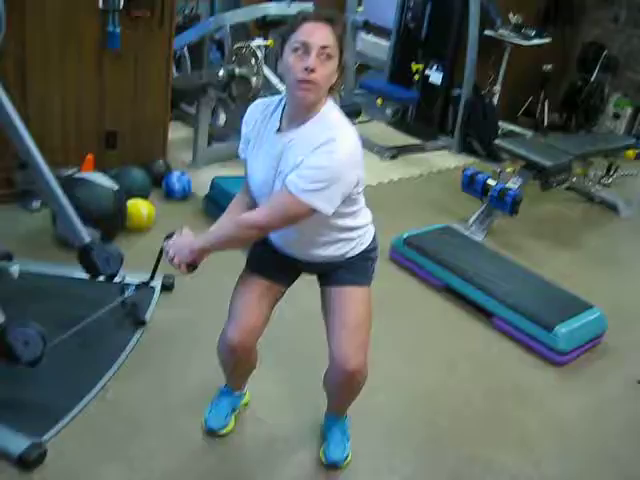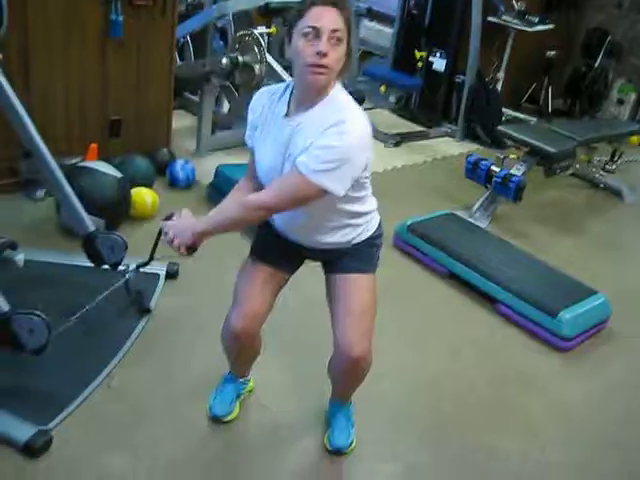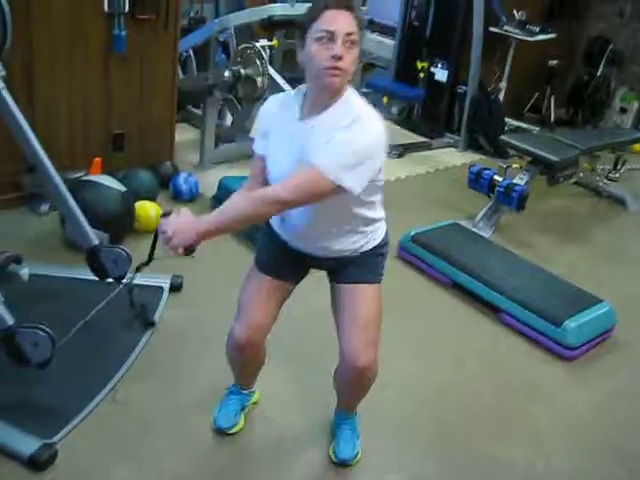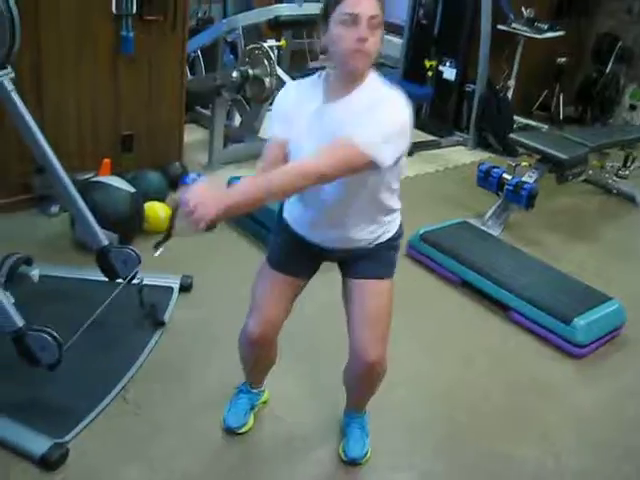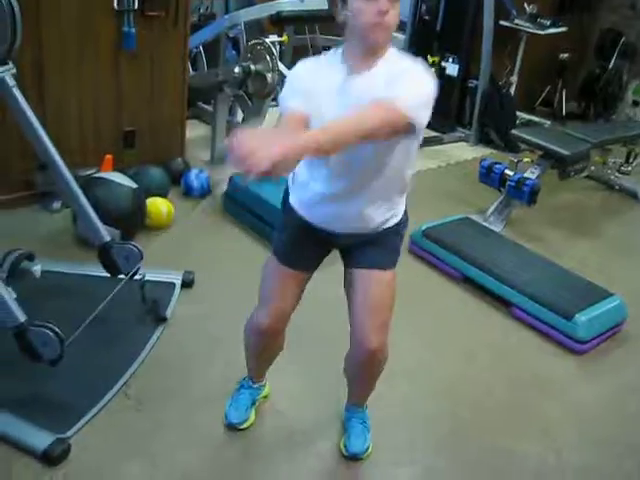
dt=0.1s
person 1, frame 1
left shoulder: (338, 146)
right shoulder: (259, 113)
left elbow: (263, 220)
right elbow: (250, 196)
left wrist: (198, 246)
right wrist: (201, 241)
left hip: (344, 252)
right hip: (281, 242)
left knee: (350, 365)
right knee: (236, 340)
left ankle: (336, 418)
right ankle: (234, 390)
person 1, frame 2
left shoulder: (347, 129)
right shoulder: (265, 101)
left elbow: (269, 202)
right elbow: (254, 180)
left wrist: (198, 227)
right wrist: (203, 223)
left hip: (349, 239)
right hip: (285, 229)
left knee: (355, 352)
right knee: (239, 326)
left ankle: (340, 405)
right ankle: (239, 377)
person 1, frame 3
left shoulder: (364, 129)
right shoulder: (276, 107)
left elbow: (283, 197)
right elbow: (256, 185)
left wrist: (201, 227)
right wrist: (202, 222)
left hip: (355, 248)
right hip: (288, 237)
left knee: (361, 362)
right knee: (245, 335)
left ankle: (345, 417)
right ankle: (242, 391)
person 1, frame 4
left shoulder: (391, 109)
right shoulder: (294, 94)
left elbow: (316, 172)
right elbow: (268, 170)
left wrist: (226, 198)
right wrist: (226, 199)
left hip: (369, 241)
right hip: (301, 228)
left knee: (370, 357)
right knee: (258, 330)
left ankle: (355, 415)
right ankle: (252, 389)
person 1, frame 5
left shoulder: (414, 77)
right shoulder: (309, 73)
left elbow: (368, 126)
right elbow: (290, 130)
left wrist: (286, 148)
right wrist: (265, 147)
left hip: (377, 225)
right hip: (308, 214)
left knee: (370, 344)
right knee: (267, 321)
left ankle: (357, 410)
right ankle: (252, 384)
